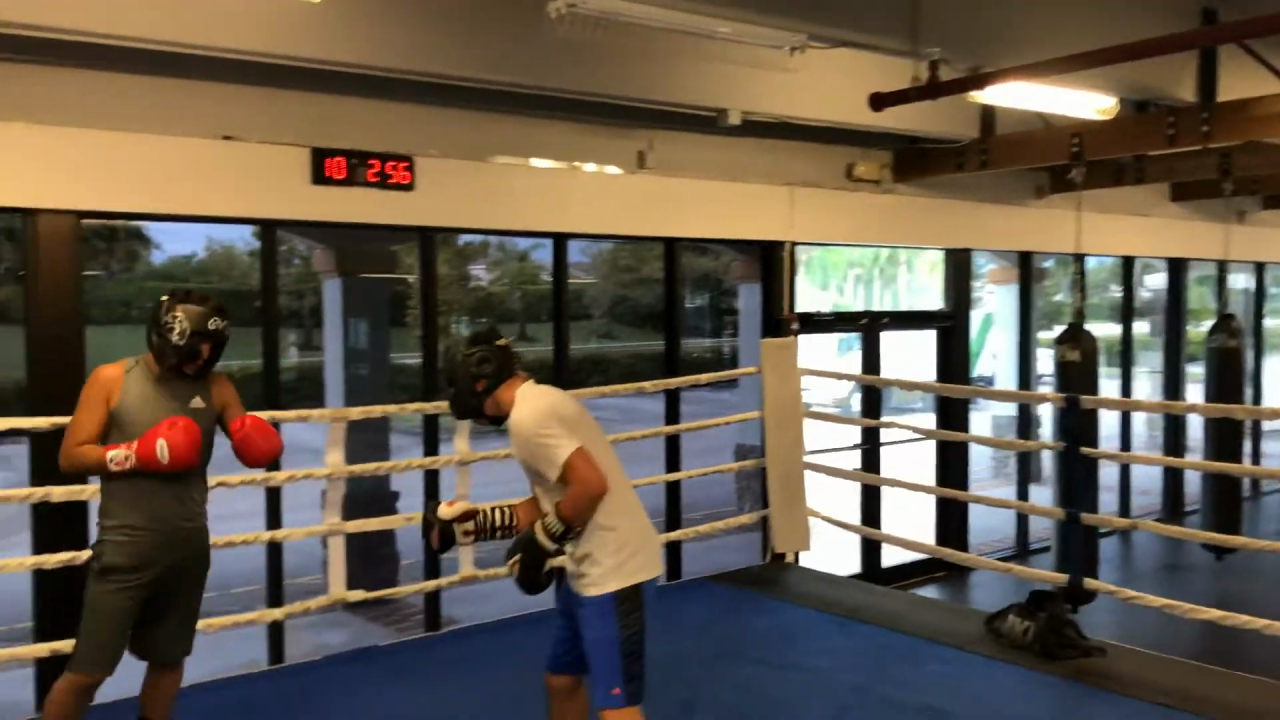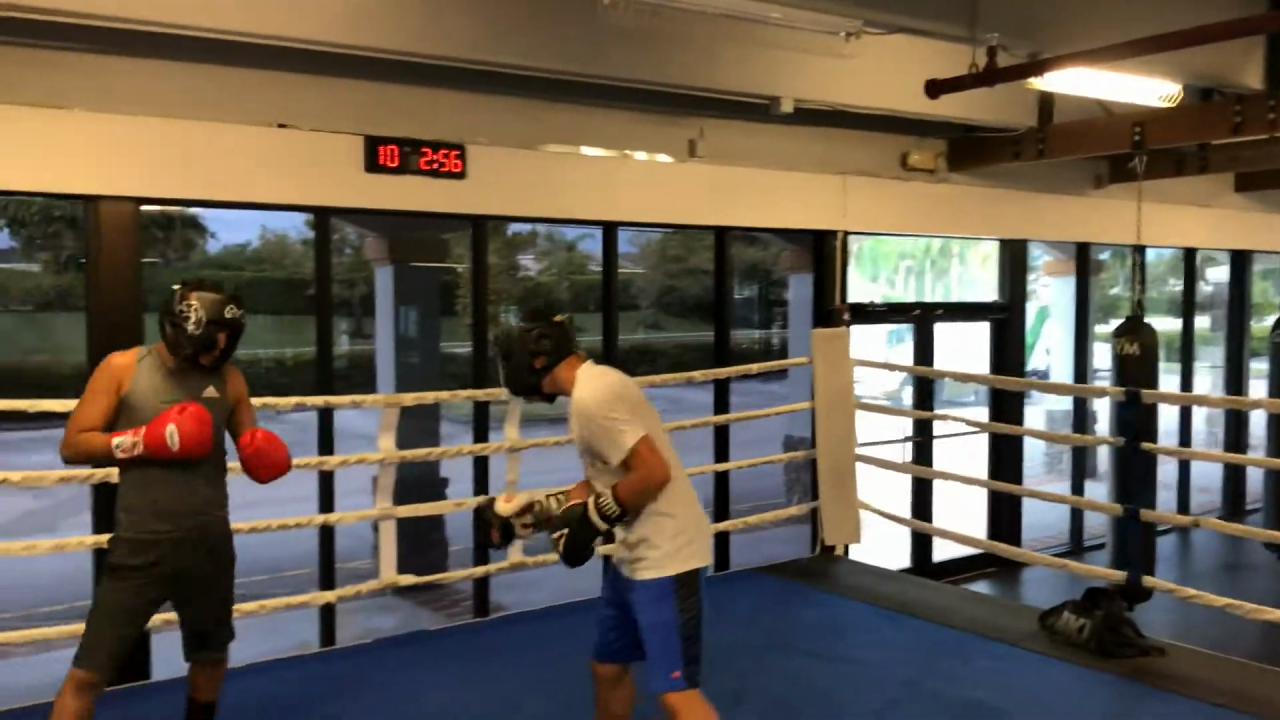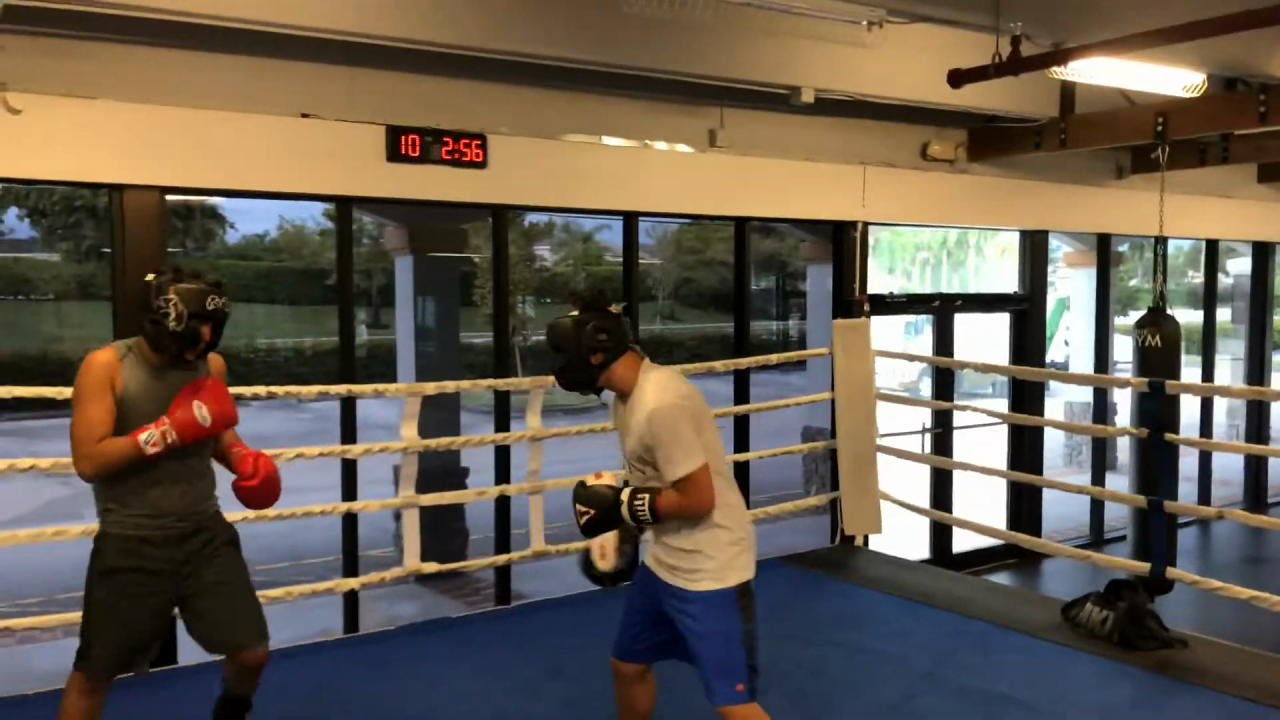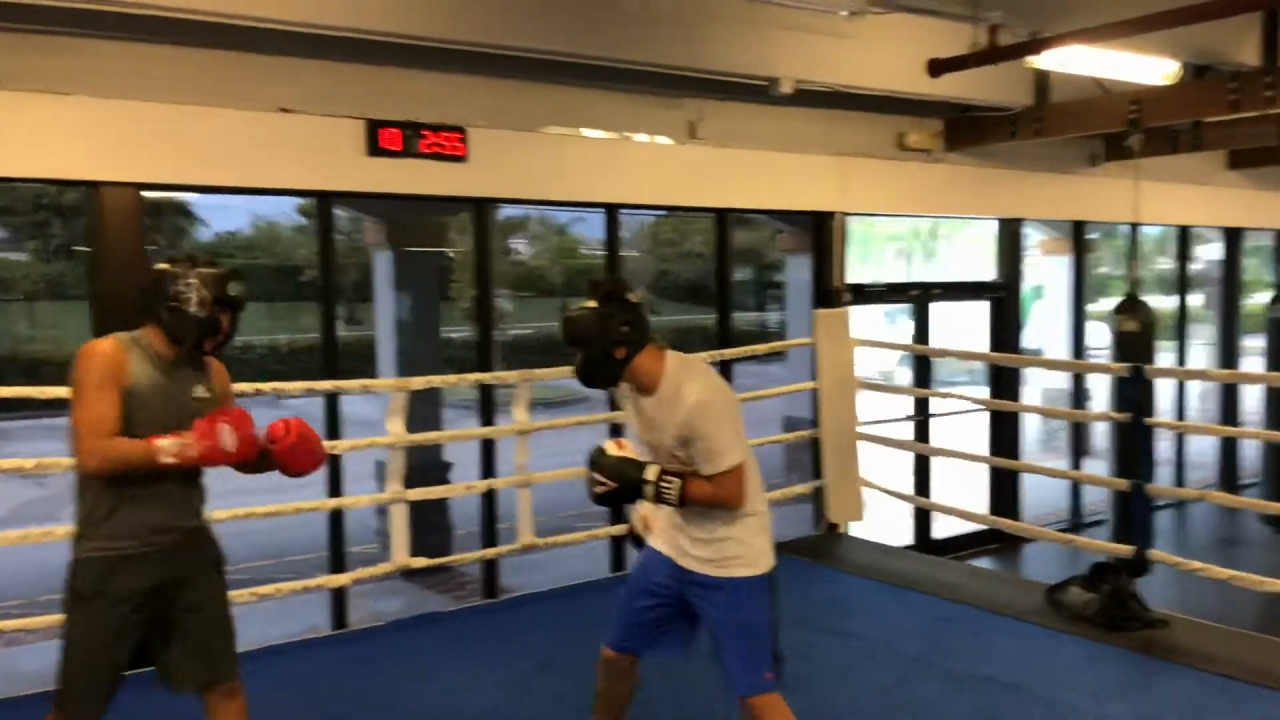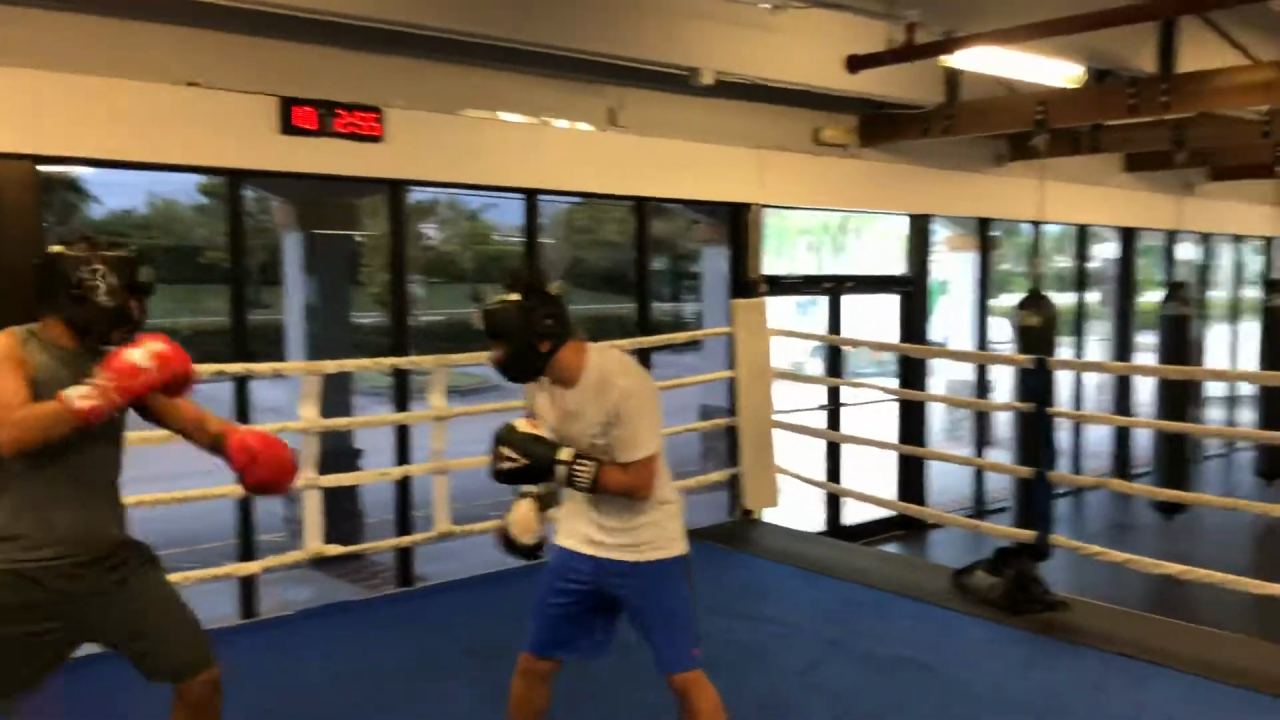
dt=0.2s
person 1, frame 1
left shoulder: (216, 387)
right shoulder: (111, 380)
left elbow: (256, 448)
right elbow: (70, 457)
left wrist: (260, 443)
right wrist: (137, 453)
left hip: (187, 547)
right hip: (126, 549)
left knee: (166, 660)
right knee: (85, 674)
person 1, frame 2
left shoulder: (229, 379)
right shoulder: (122, 368)
left elbow: (250, 441)
right elbow: (73, 446)
left wrist: (266, 455)
right wrist: (147, 440)
left hip: (209, 543)
right hip: (140, 546)
left knee: (212, 650)
right knee: (90, 672)
person 1, frame 3
left shoulder: (211, 367)
right shoulder: (105, 366)
right elbow: (91, 463)
left wrist: (243, 460)
right wrist: (171, 428)
left hip: (204, 535)
right hip: (130, 544)
left knee: (252, 651)
right knee: (93, 674)
person 1, frame 4
left shoulder: (210, 372)
right shoulder: (106, 357)
left elbow: (239, 449)
right elbow: (93, 456)
left wrist: (277, 447)
right wrist: (190, 448)
left hip: (187, 552)
right hip: (110, 560)
person 1, frame 5
left shoulder: (128, 361)
left elbow: (195, 420)
left wrist: (241, 444)
right wrist: (110, 388)
left hip: (109, 557)
left knee: (201, 679)
person 2, frame 1
left shoulder: (529, 417)
right shoulder: (539, 405)
left elbow: (593, 484)
right elbow: (544, 505)
left wrist: (542, 541)
right wrist: (477, 523)
left hip: (614, 568)
right hip: (588, 567)
right knee: (562, 678)
person 2, frame 2
left shoulder: (593, 396)
right shoulder: (589, 390)
left elbow: (654, 474)
left wrist: (596, 519)
right wrist: (535, 512)
left hip: (666, 557)
right hip: (635, 555)
right knee: (609, 667)
person 2, frame 3
left shoulder: (661, 403)
right shoulder: (624, 395)
left elbow: (698, 500)
left wrist: (621, 504)
right wrist: (615, 509)
left hip: (711, 570)
right hip: (661, 562)
right knee: (628, 663)
person 2, frame 4
left shoulder: (699, 395)
right shoulder: (628, 384)
left elbow: (729, 493)
left wrist: (646, 483)
left hip: (733, 560)
right hip: (670, 548)
right knee: (616, 657)
person 2, frame 5
left shoulder: (622, 383)
right shoulder: (542, 381)
left elbow: (639, 482)
left wrist: (554, 464)
left hip: (646, 547)
right hip: (579, 542)
left knee: (684, 676)
right knee: (535, 663)
